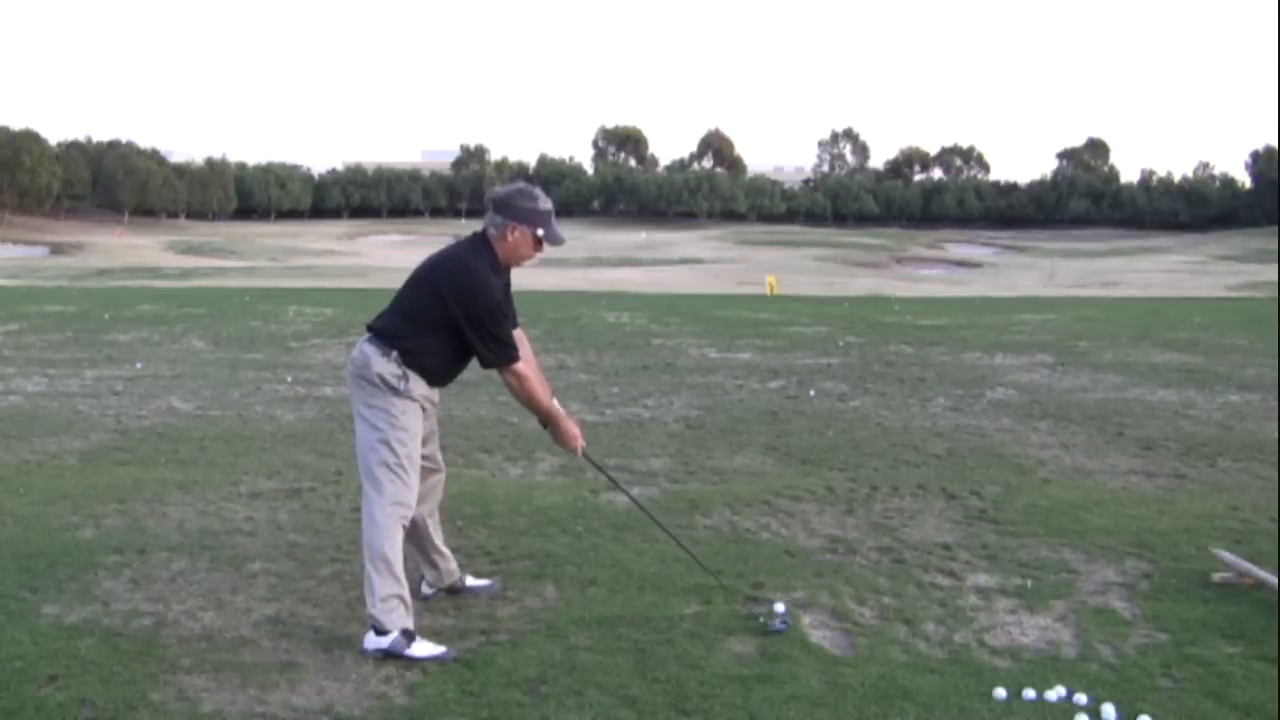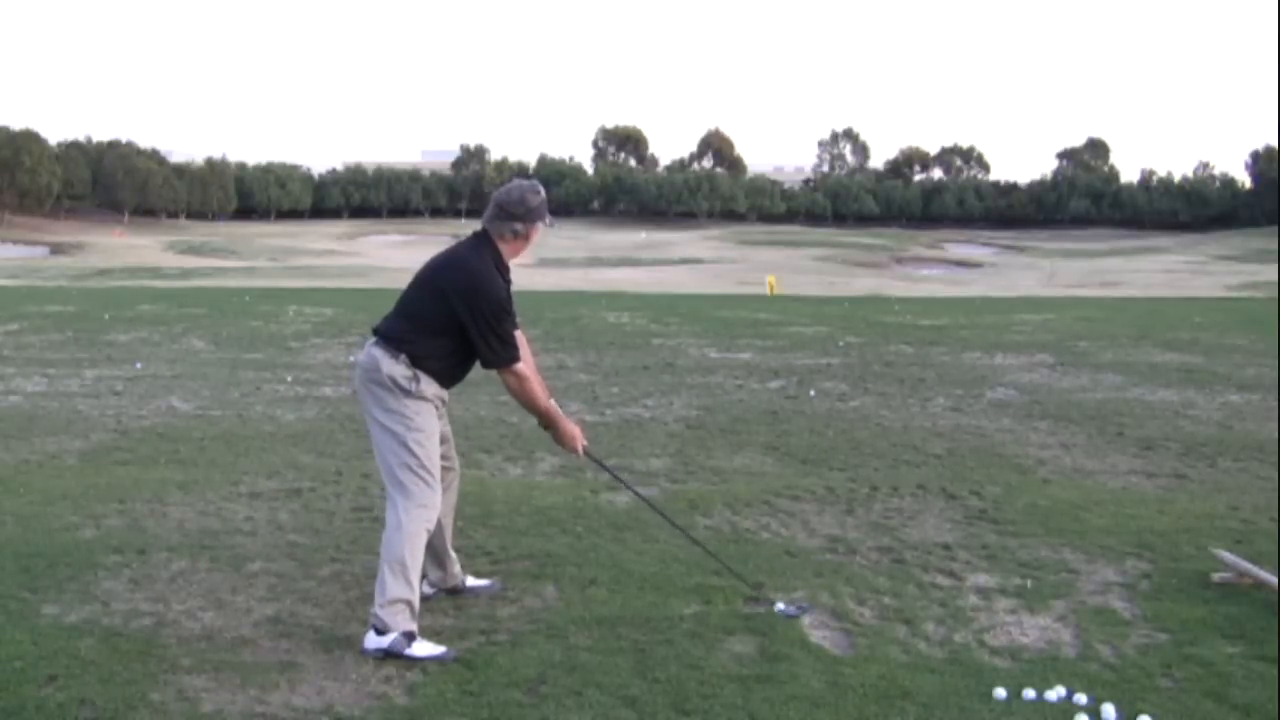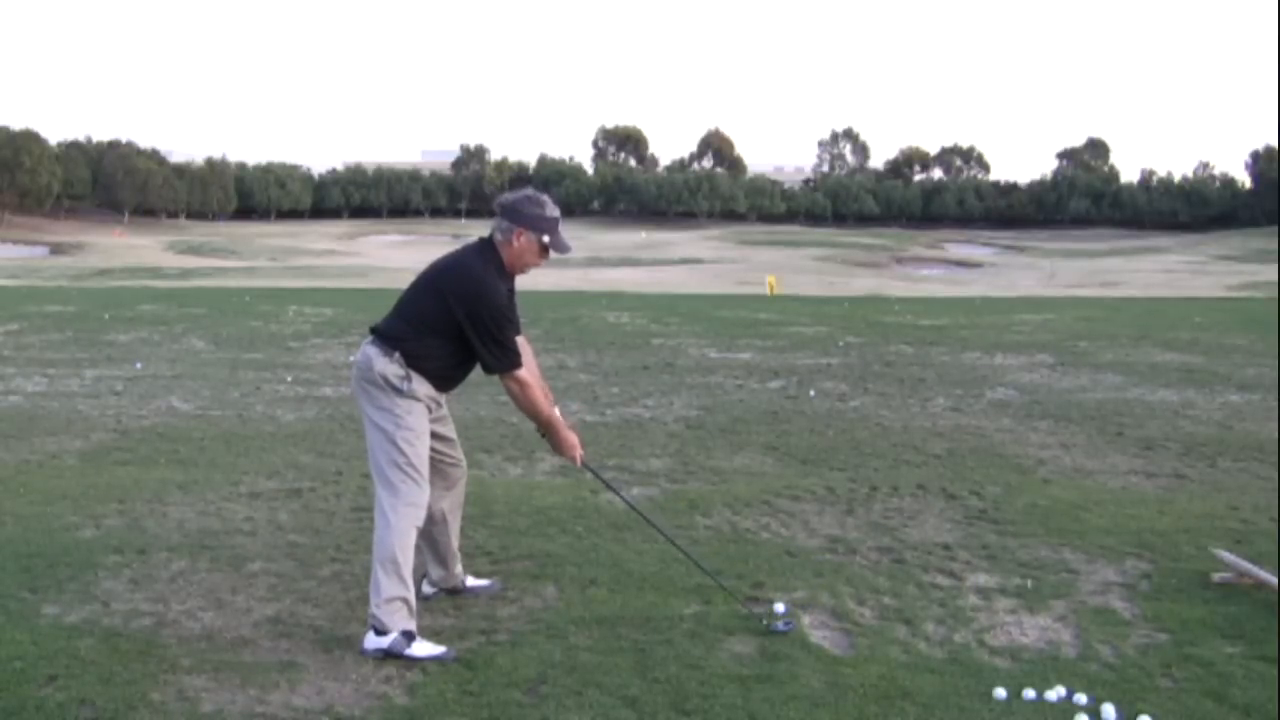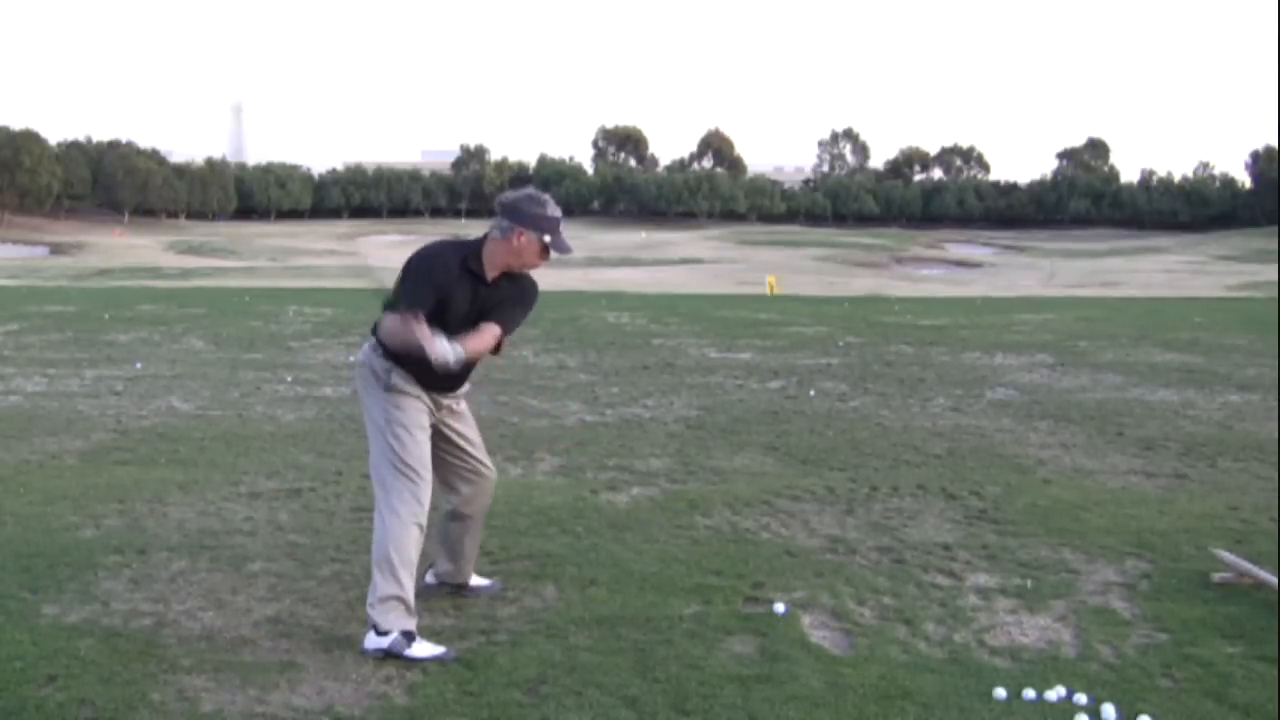
dt=1s
person 1, frame 1
left shoulder: (485, 262)
right shoulder: (473, 277)
left elbow: (517, 339)
right elbow: (512, 370)
left wrist: (554, 405)
right wrist: (556, 421)
left hip: (411, 376)
right hip: (389, 376)
left knee: (426, 480)
right knee: (392, 497)
left ankle: (441, 576)
right ankle: (387, 629)
person 1, frame 2
left shoulder: (483, 262)
right shoulder: (478, 278)
left elbow: (515, 339)
right elbow: (512, 371)
left wrist: (551, 405)
right wrist: (556, 423)
left hip: (414, 377)
right hip: (399, 379)
left knee: (441, 476)
right knee: (416, 497)
left ankle: (442, 576)
right ankle: (390, 629)
person 1, frame 3
left shoulder: (491, 269)
right shoulder: (478, 283)
left elbow: (519, 346)
right elbow: (514, 377)
left wrist: (554, 411)
right wrist: (555, 432)
left hip: (417, 379)
right hip: (393, 378)
left knee: (448, 474)
right knee: (406, 496)
left ankle: (443, 575)
right ankle: (388, 629)
person 1, frame 4
left shoulder: (522, 289)
right shoulder: (437, 260)
left elbow: (487, 336)
right elbow: (388, 327)
left wrist: (451, 351)
right wrist: (409, 331)
left hip: (443, 387)
right hip: (394, 378)
left knee: (475, 479)
right knee: (407, 498)
left ankle: (451, 572)
right ankle: (388, 629)
